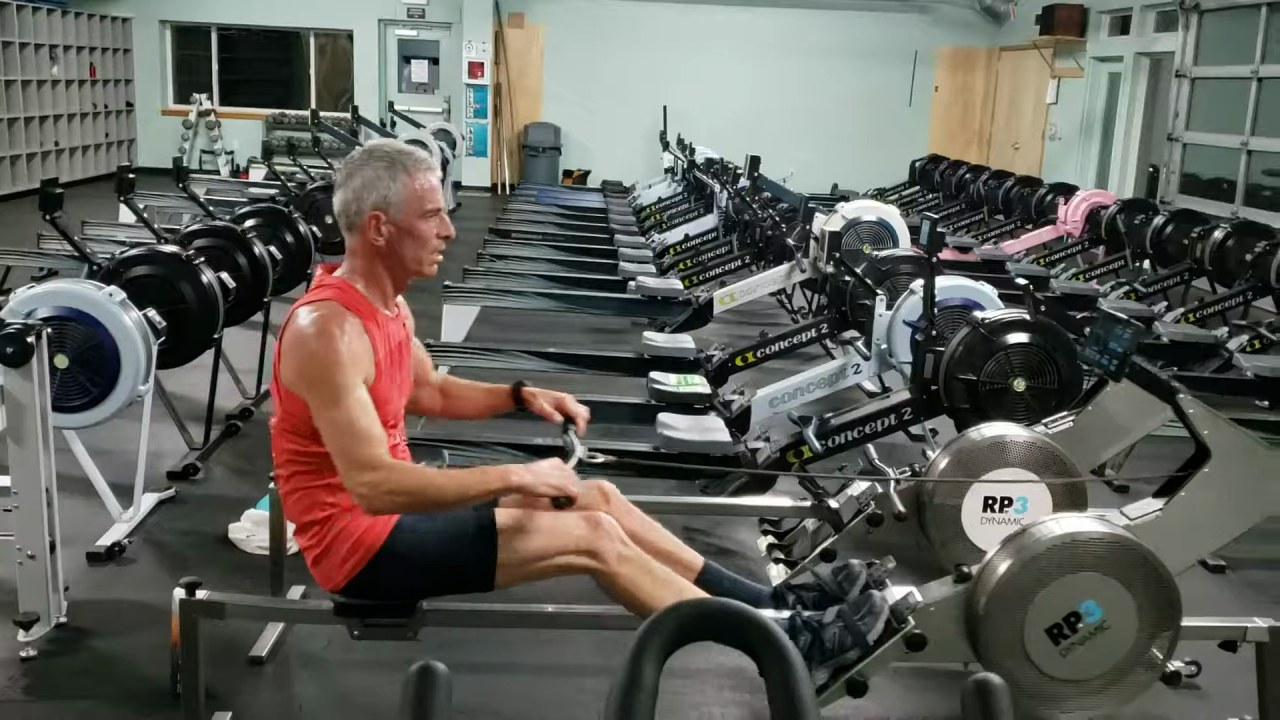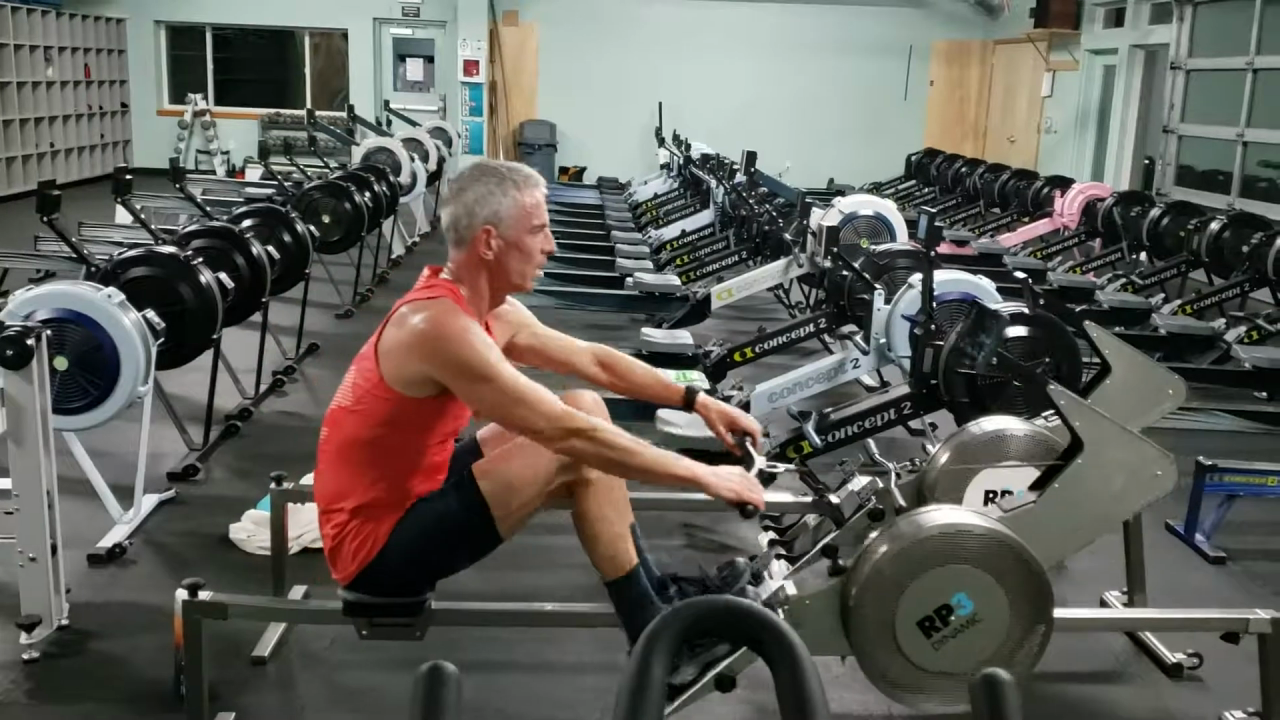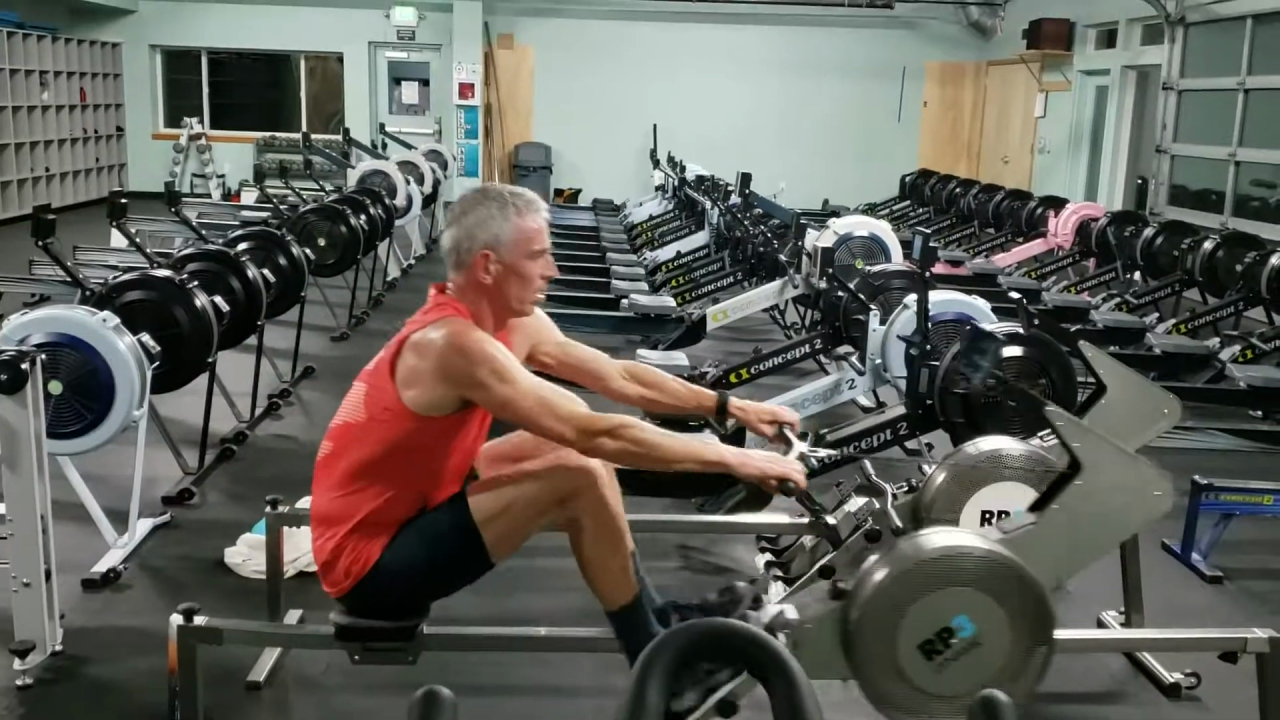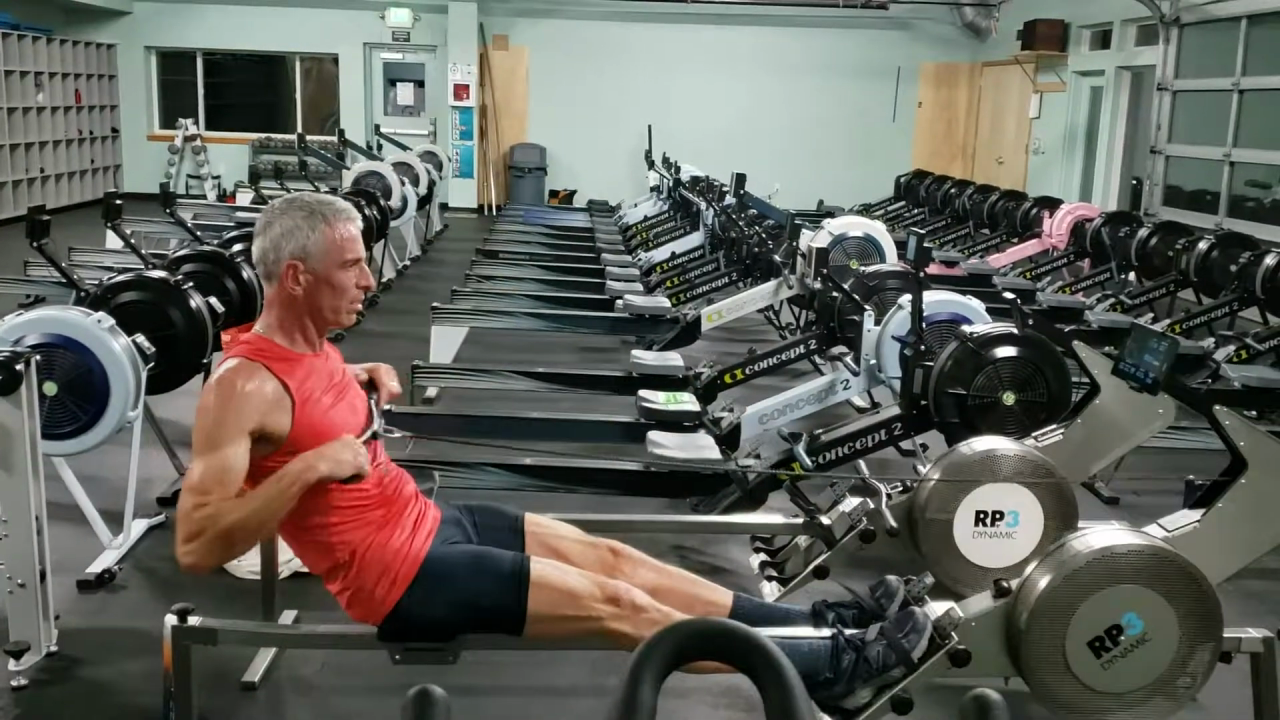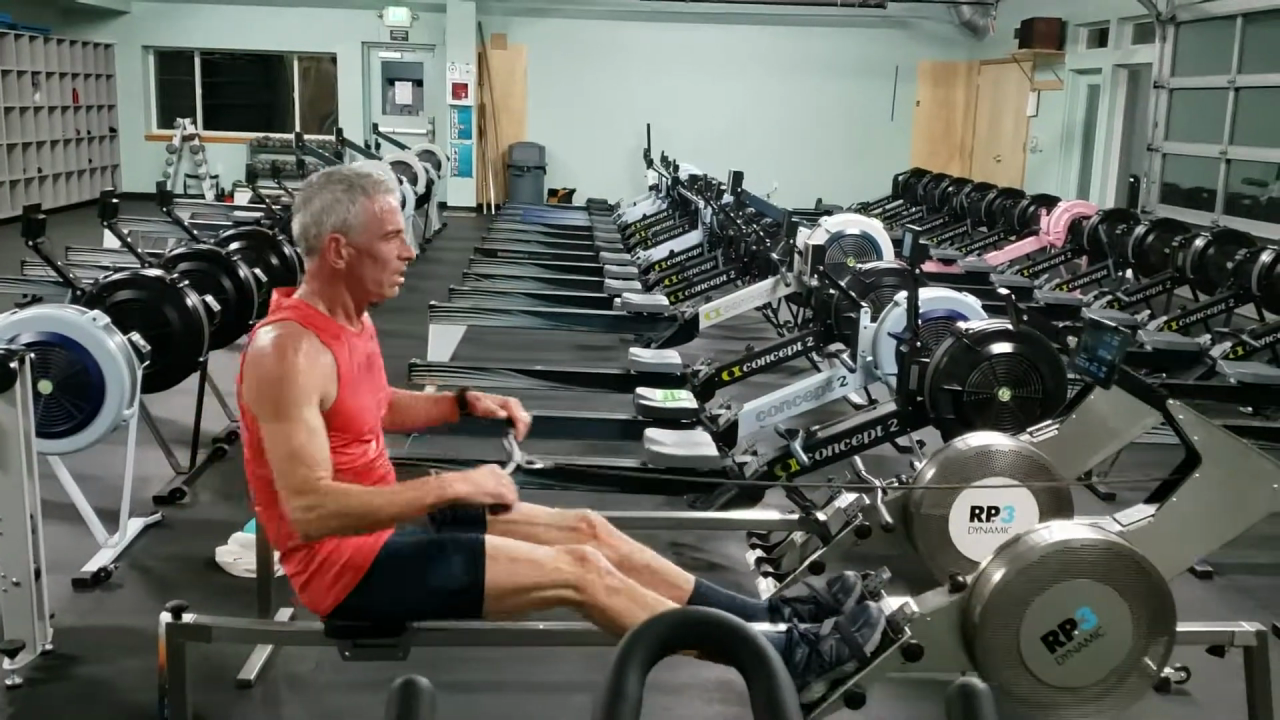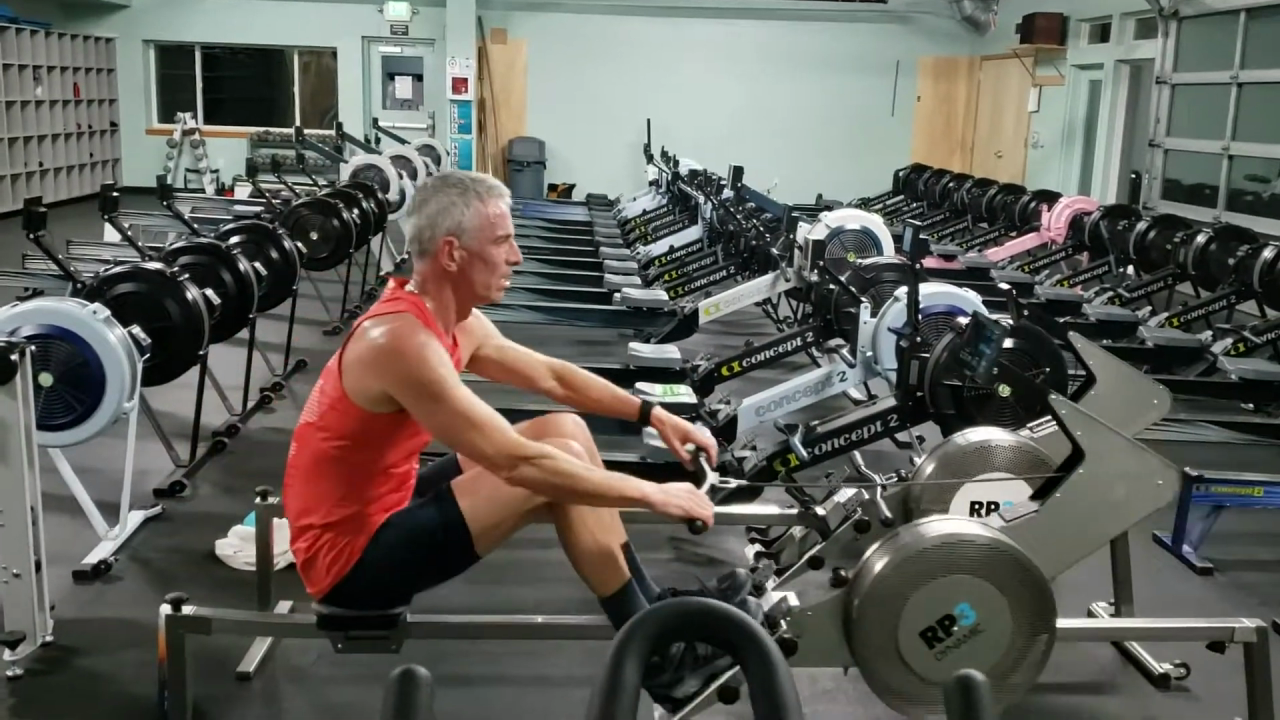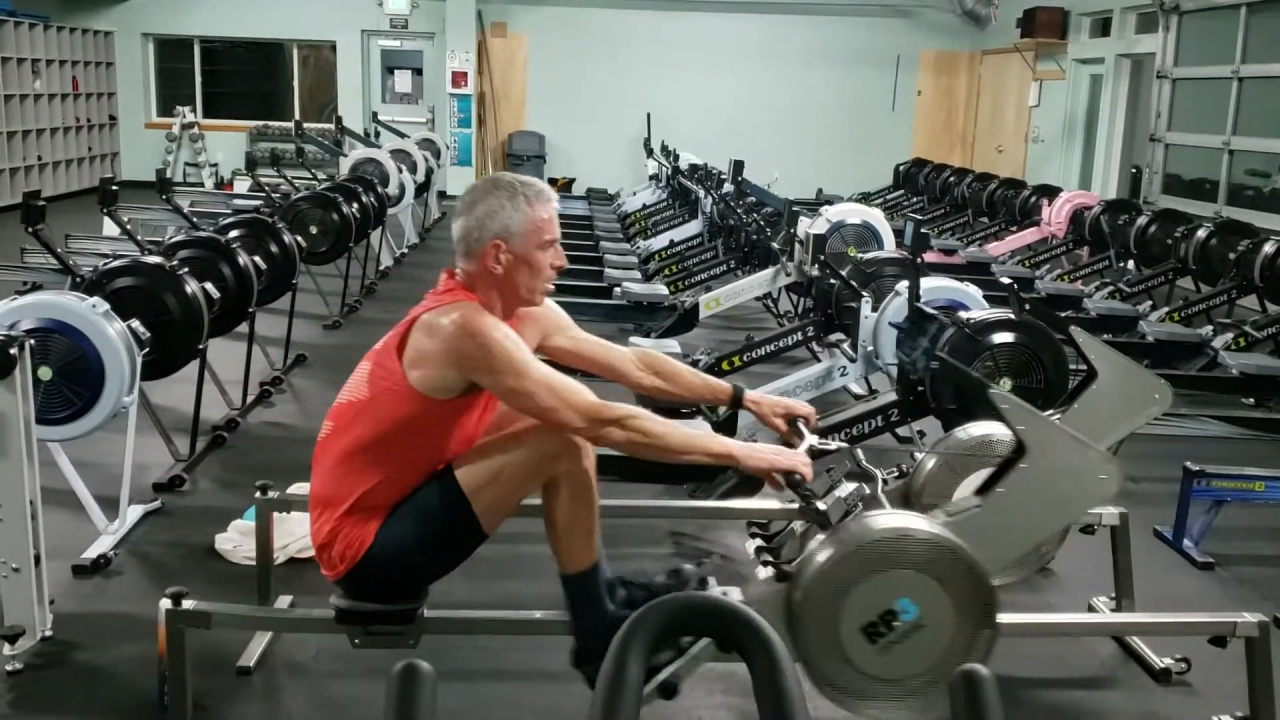
dt=0.7s
person 1, frame 1
left shoulder: (384, 303)
right shoulder: (326, 330)
left elbow: (433, 391)
right elbow: (374, 486)
left wrist: (521, 396)
right wrist: (515, 476)
left hip: (392, 512)
right hip: (360, 544)
left knee: (597, 497)
right knee: (591, 538)
left ankle: (769, 605)
right ankle: (785, 645)
person 1, frame 2
left shoulder: (487, 308)
right shoulder: (442, 327)
left elbow: (593, 361)
right elbow: (572, 434)
left wrist: (698, 401)
right wrist: (702, 476)
left hip: (411, 494)
right hip: (375, 545)
left knee: (584, 407)
right knee: (571, 441)
left ankle: (655, 593)
person 1, frame 3
left shoulder: (511, 321)
right shoulder: (455, 345)
left elbow: (618, 376)
right elbow: (599, 432)
left wrist: (730, 406)
right wrist: (738, 460)
left hip: (409, 509)
right hip: (370, 561)
left knee: (578, 451)
right knee: (582, 471)
left ankle: (651, 622)
person 1, frame 4
left shoulder: (304, 341)
right shoulder: (241, 386)
right elbow: (196, 548)
left wrist: (356, 380)
right wrist: (308, 467)
left hip: (424, 524)
right hip: (398, 574)
left knee: (612, 560)
right knee: (613, 605)
left ankle: (818, 621)
right ankle: (834, 668)
person 1, frame 5
left shoulder: (347, 318)
right shoulder: (286, 351)
right elbow: (311, 512)
left wrist: (465, 403)
right wrist: (452, 485)
left hip: (390, 527)
right hip: (352, 567)
left knee: (584, 530)
right knee: (579, 571)
left ankle: (773, 617)
right ankle: (785, 659)
person 1, frame 6
left shoulder: (450, 317)
right shoulder: (401, 340)
left elbow: (553, 376)
right elbow: (521, 464)
left wrist: (653, 415)
right wrist: (654, 495)
left hip: (384, 511)
right hip: (349, 558)
left knee: (564, 431)
right knee: (550, 469)
left ankle: (651, 607)
right ankle: (654, 653)
person 1, frame 7
left shoulder: (518, 311)
right shoulder: (465, 330)
left elbow: (634, 365)
right elbow: (607, 423)
left wrist: (748, 399)
right wrist: (742, 452)
left hip: (399, 494)
right hip: (367, 548)
left knee: (558, 411)
right knee: (566, 438)
left ankle: (592, 593)
right ankle: (600, 633)
